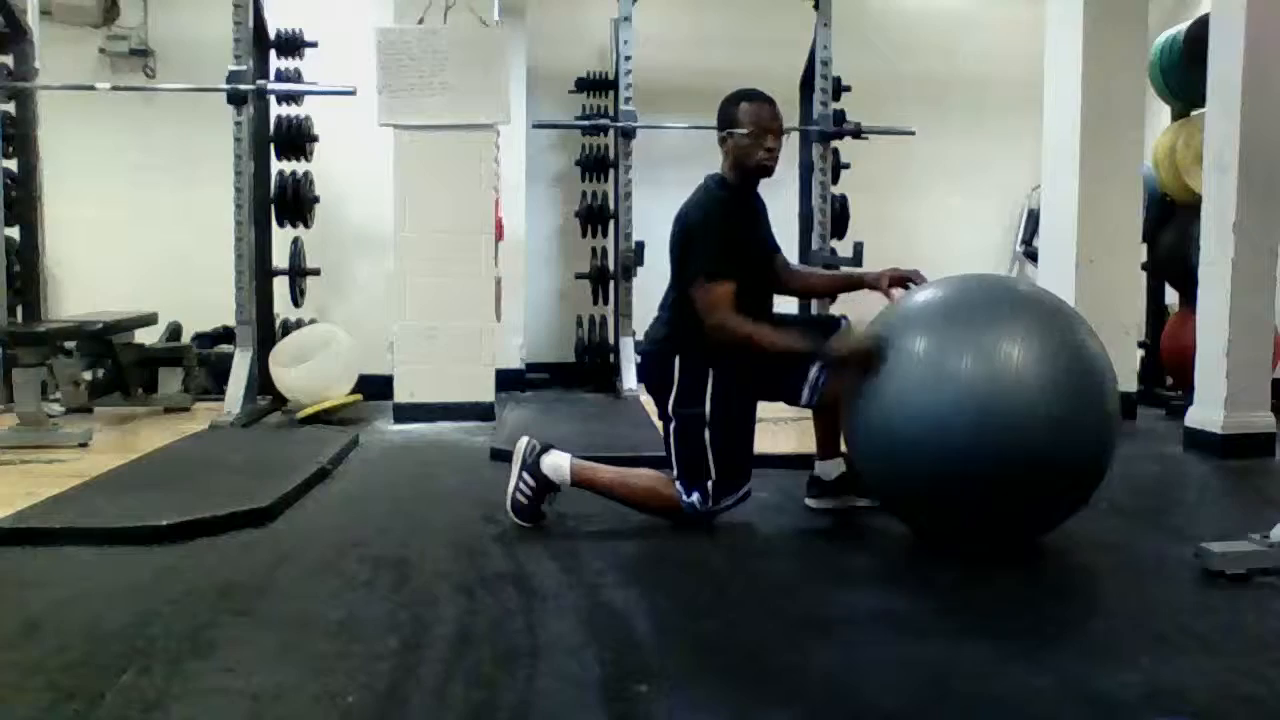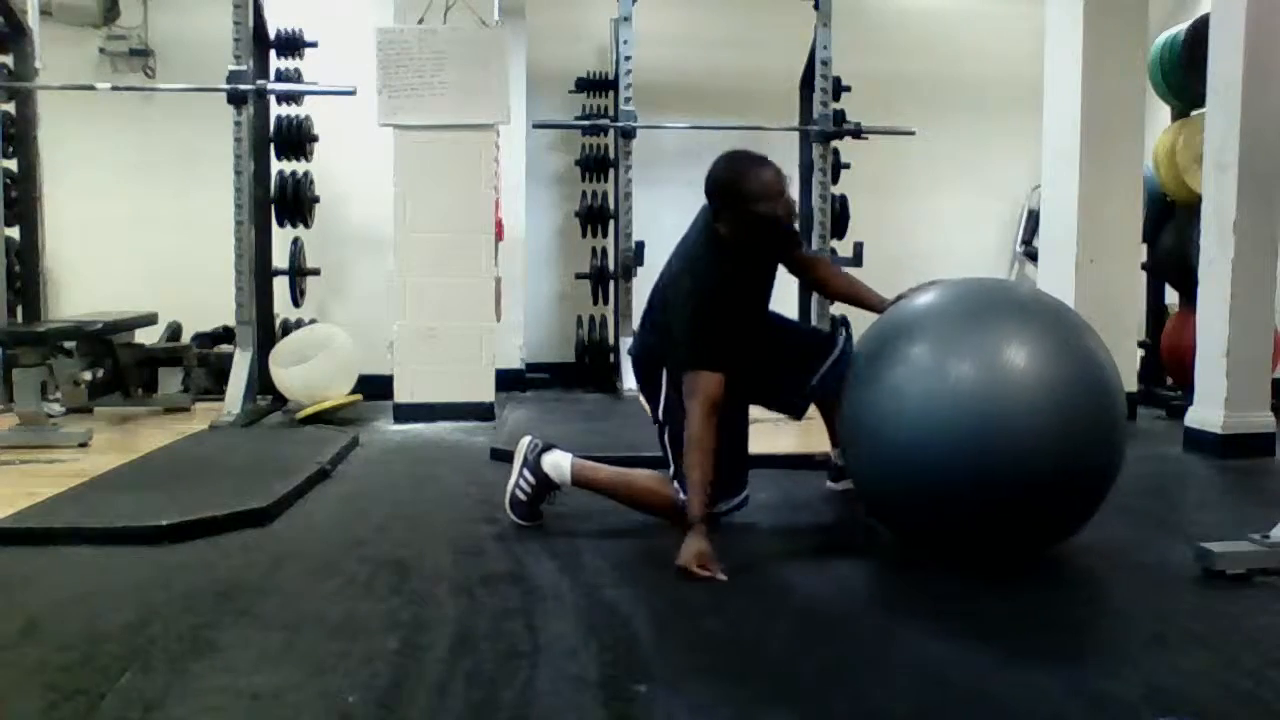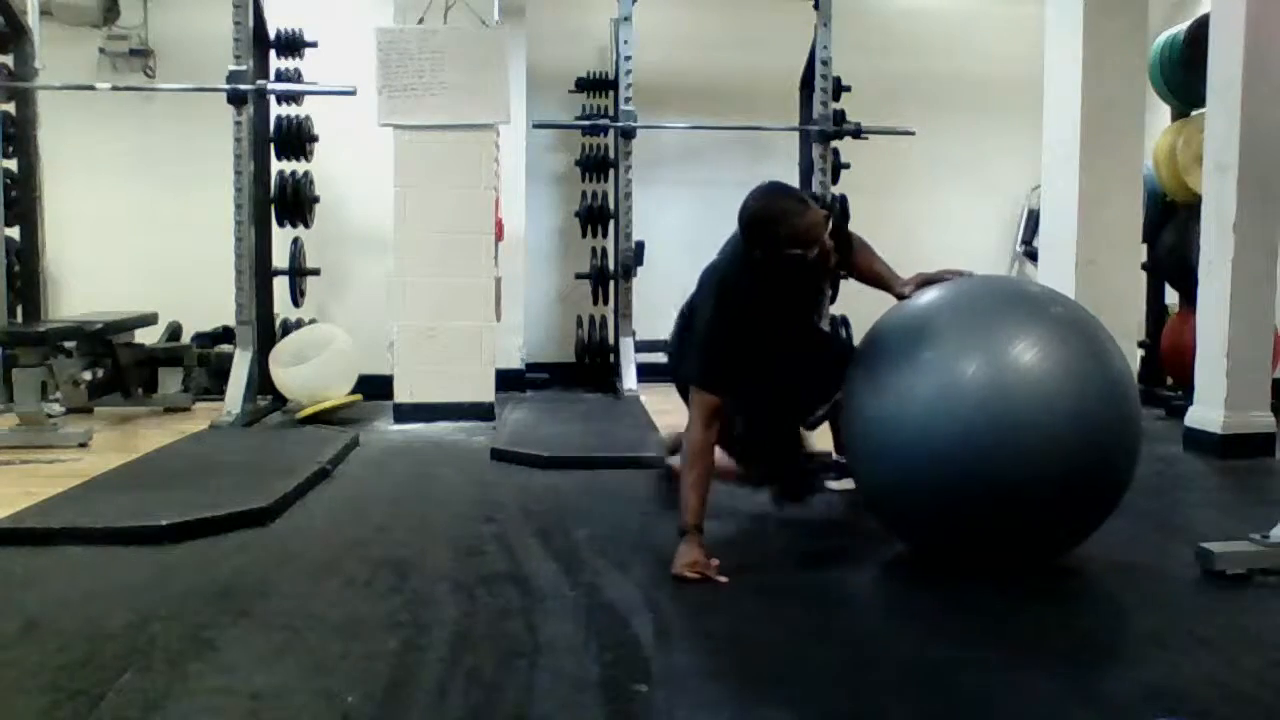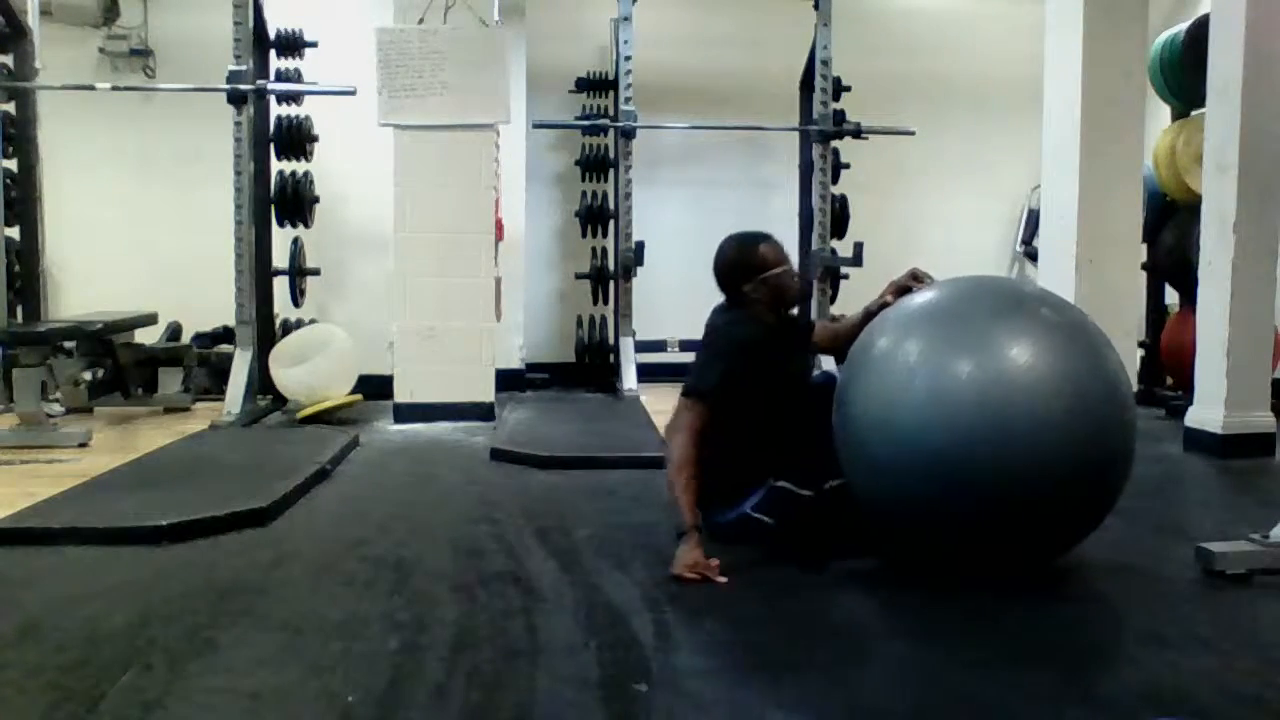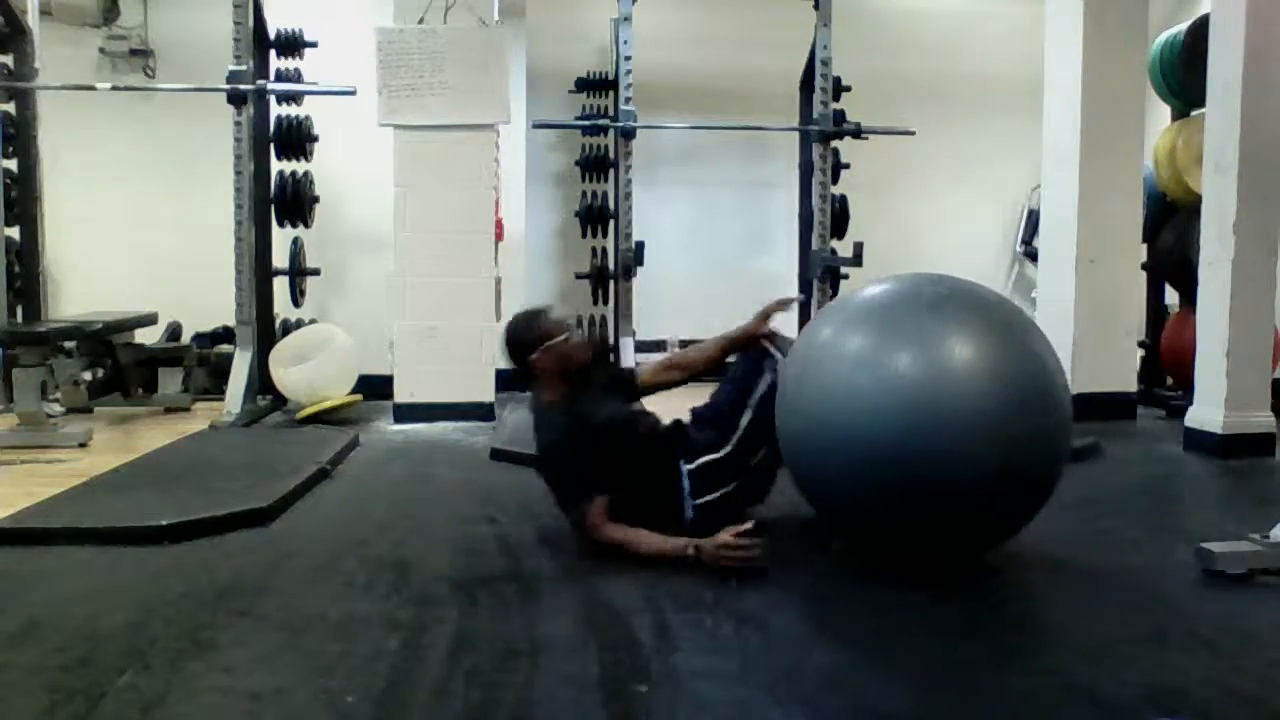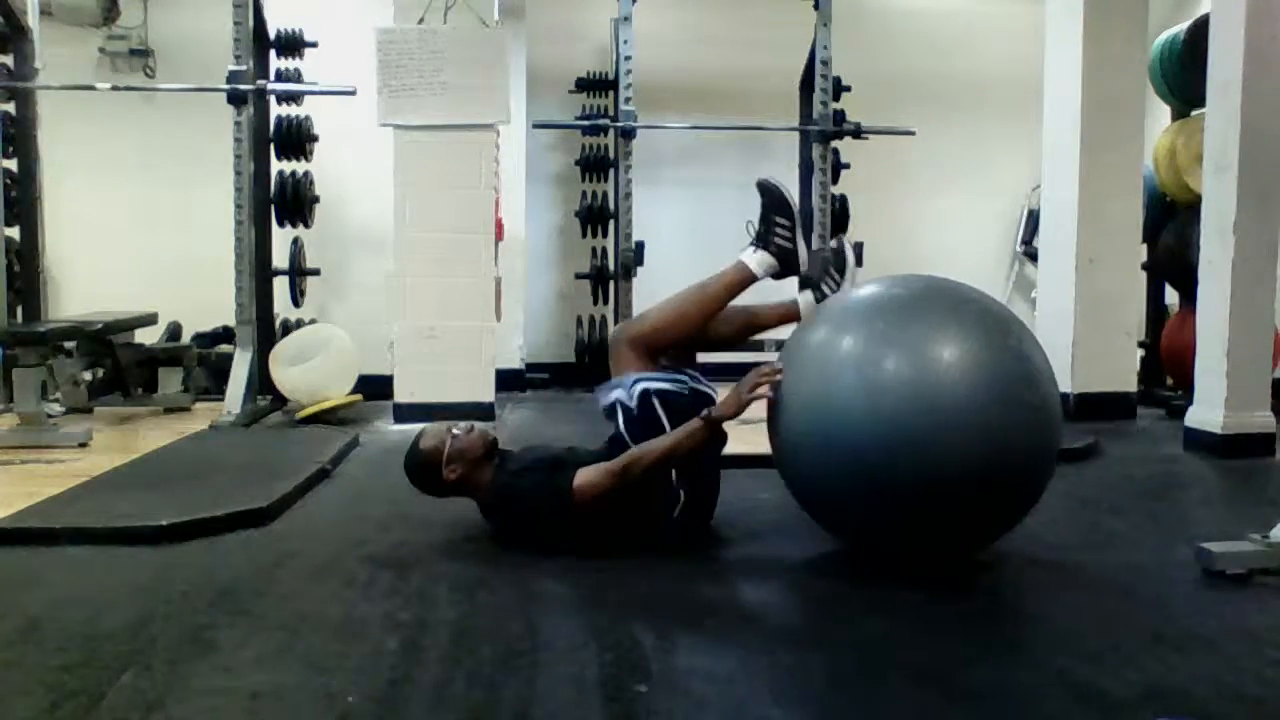
dt=0.7s
person 1, frame 1
left shoulder: (747, 199)
right shoulder: (709, 214)
left elbow: (782, 276)
right elbow: (719, 322)
left wrist: (865, 279)
right wrist: (820, 347)
left hip: (731, 350)
right hip: (691, 361)
left knee: (838, 354)
right knee: (703, 501)
left ankle: (830, 477)
right ankle: (553, 466)
person 1, frame 2
left shoulder: (764, 215)
right shoulder: (701, 282)
left elbow: (806, 264)
right elbow: (701, 408)
left wrist: (883, 304)
right wrist: (694, 529)
right hip: (675, 363)
left knee: (830, 350)
right knee: (719, 497)
left ankle: (848, 465)
right ankle: (551, 465)
person 1, frame 3
left shoulder: (812, 227)
right shoulder: (726, 297)
left elbow: (847, 245)
right elbow: (707, 417)
left wrist: (897, 284)
right wrist: (690, 537)
right hip: (726, 372)
right knee: (791, 482)
right ankle: (687, 456)
person 1, frame 4
left shoulder: (766, 320)
right shoulder: (736, 340)
left elbow: (837, 338)
right elbow: (682, 431)
left wrist: (881, 305)
right wrist: (689, 536)
right hip: (741, 503)
left knee: (840, 387)
person 1, frame 5
left shoulder: (583, 380)
right shoulder: (560, 438)
left elbow: (669, 370)
right elbow: (599, 528)
left wrist: (744, 333)
right wrist: (697, 547)
right hip: (695, 494)
left knee: (760, 346)
right knee: (764, 359)
person 1, frame 6
left shoulder: (513, 472)
right shoulder: (514, 494)
right elbow: (619, 474)
right wrist: (714, 414)
left hip: (671, 487)
right hip: (673, 497)
left knee: (674, 332)
right knee: (628, 339)
left ankle: (811, 304)
right ankle: (762, 257)
